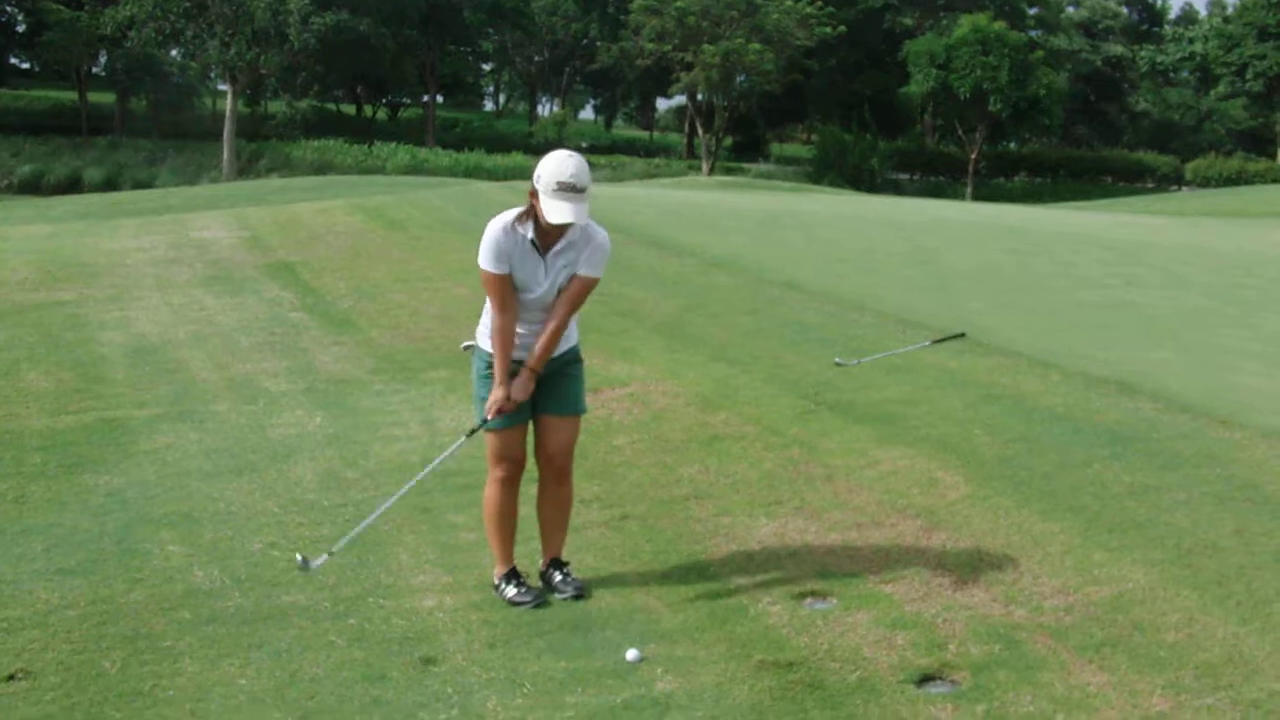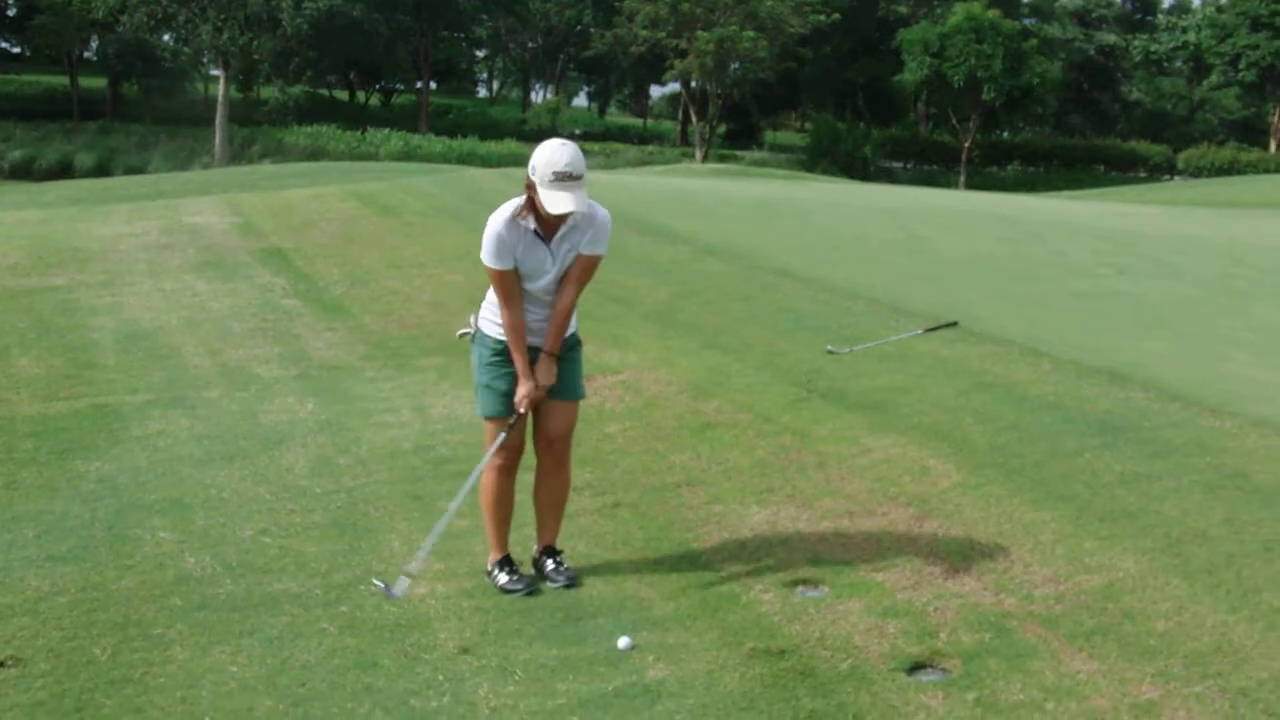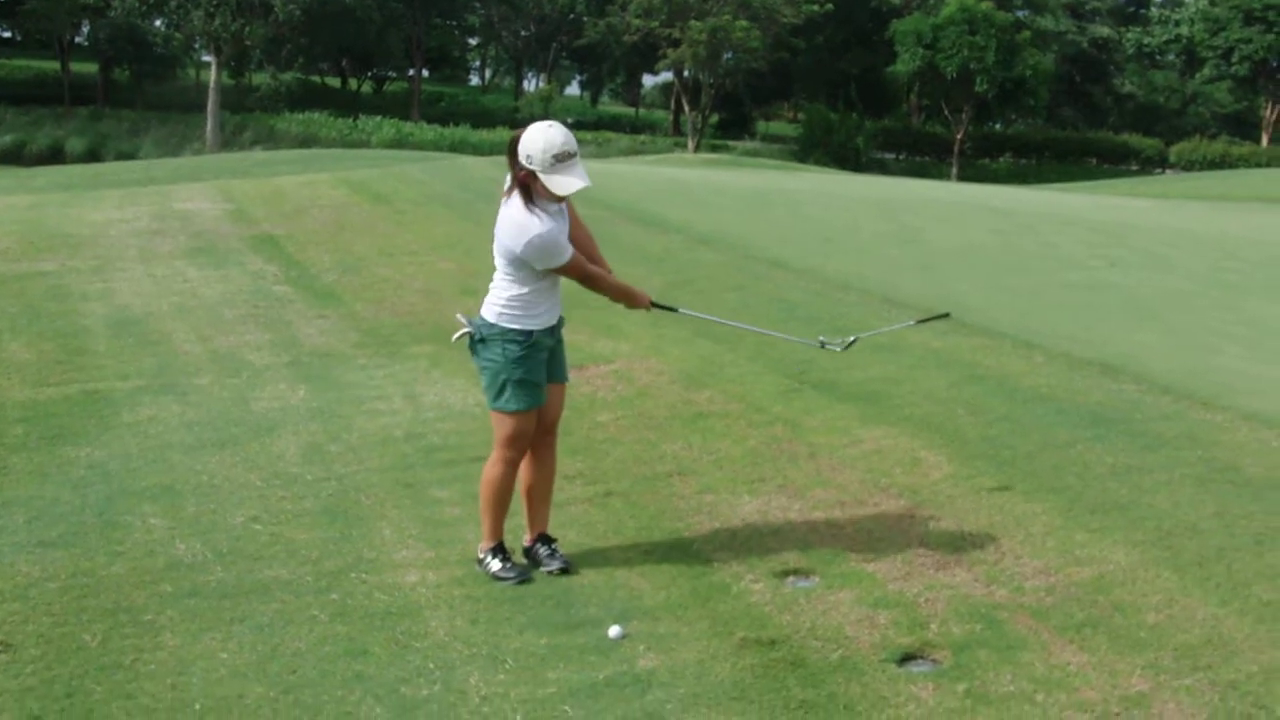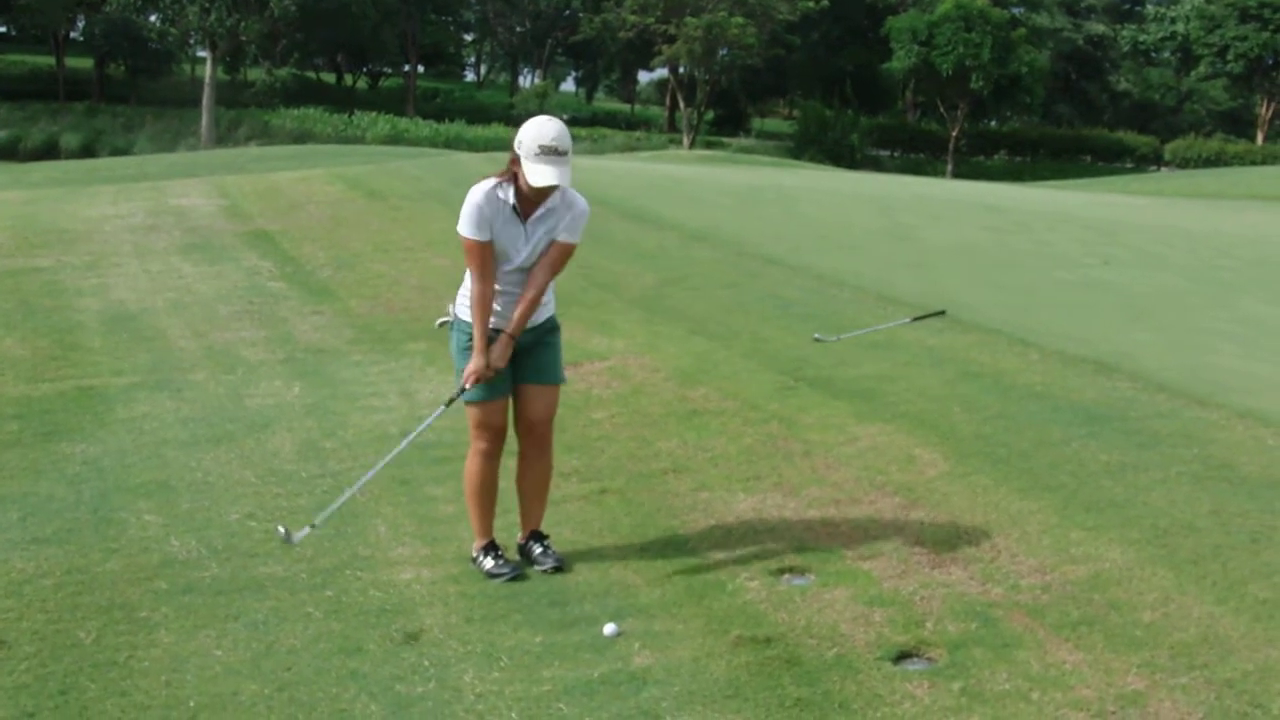
dt=0.5s
person 1, frame 1
left shoulder: (595, 242)
right shoulder: (501, 233)
left elbow: (561, 314)
right elbow: (502, 314)
left wrist: (531, 375)
right wrist: (501, 382)
left hip: (559, 359)
right hip: (500, 358)
left knee: (558, 464)
right knee: (507, 467)
left ankle: (553, 563)
right ankle: (504, 571)
person 1, frame 2
left shoulder: (596, 221)
right shoulder: (502, 227)
left elbow: (567, 298)
right elbow: (510, 308)
left wrist: (549, 359)
right wrist: (522, 375)
left hip: (557, 342)
right hip: (502, 346)
left knee: (556, 448)
right knee: (505, 454)
left ankle: (547, 550)
right ankle: (498, 559)
person 1, frame 3
left shoulder: (543, 181)
right shoulder: (536, 232)
left elbow: (577, 229)
right elbow: (586, 275)
left wrist: (615, 282)
right wrist: (630, 296)
left hip: (543, 329)
right hip: (511, 339)
left knee: (545, 434)
right knee: (513, 445)
left ankle: (537, 538)
right ankle: (490, 547)
person 1, frame 4
left shoulder: (573, 208)
right shoulder: (483, 199)
left elbow: (541, 282)
right elbow: (482, 281)
left wrist: (507, 343)
right wrist: (479, 348)
left hip: (537, 331)
right hip: (481, 327)
left knee: (538, 433)
right knee: (487, 440)
left ankle: (532, 535)
right ankle: (483, 545)
